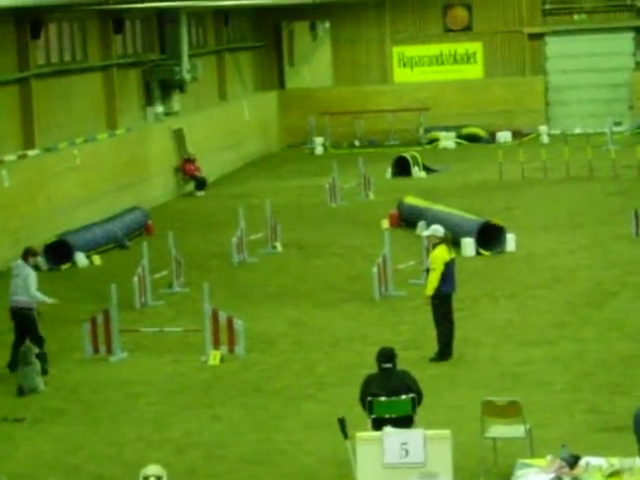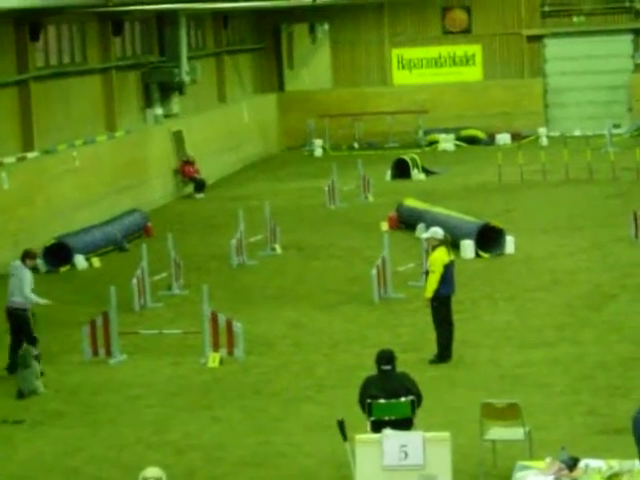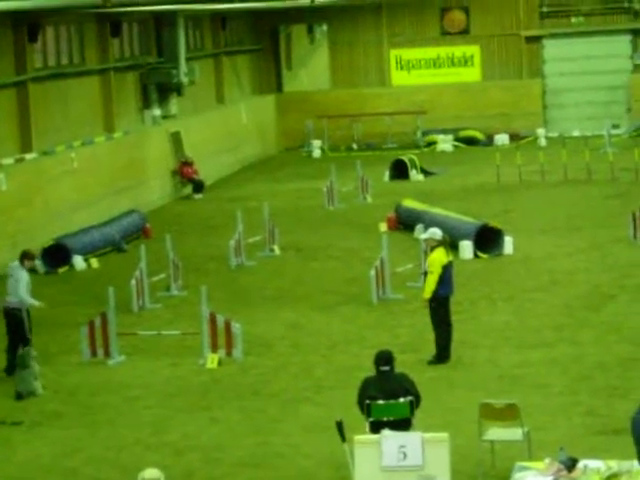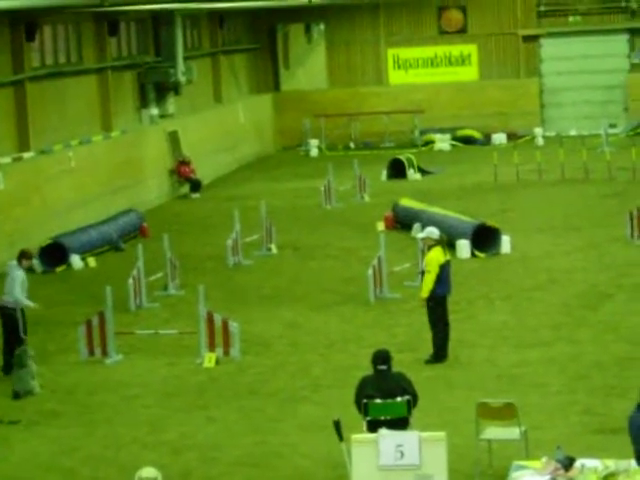
dt=0.1s
person 1, frame 1
left shoulder: (437, 254)
right shoulder: (447, 249)
left elbow: (435, 274)
left wrist: (429, 292)
left hip: (440, 291)
right hip: (448, 289)
left knee: (441, 322)
right knee: (447, 320)
left ankle: (443, 353)
right ankle: (447, 351)
person 1, frame 2
left shoulder: (437, 256)
right shoulder: (446, 251)
left elbow: (434, 277)
left wrist: (428, 294)
left hip: (439, 294)
right hip: (447, 292)
left knee: (440, 325)
right knee: (447, 323)
left ankle: (442, 355)
right ankle: (447, 353)
person 1, frame 3
left shoulder: (435, 256)
right shoulder: (445, 252)
left elbow: (432, 277)
left wrist: (426, 295)
left hip: (437, 294)
right hip: (445, 292)
left knee: (439, 325)
right knee: (445, 323)
left ankle: (441, 356)
right ankle: (445, 353)
person 1, frame 4
left shoulder: (432, 256)
right shoulder: (442, 251)
left elbow: (430, 277)
left wrist: (424, 294)
left hip: (435, 294)
right hip: (443, 292)
left knee: (436, 324)
right knee: (443, 323)
left ankle: (438, 355)
right ankle: (442, 353)
person 2, frame 1
left shoulder: (16, 270)
right shoulder: (29, 272)
left elbow: (12, 290)
right elbow: (32, 292)
left wrist: (12, 305)
right wrist: (46, 299)
left hip: (15, 307)
right hip: (26, 308)
left knee: (19, 337)
right knee: (37, 339)
left ankle: (13, 365)
right ankle: (42, 367)
person 2, frame 2
left shoulder: (15, 269)
right shoulder: (25, 273)
right elbow: (26, 293)
right wrist: (39, 300)
left hip: (11, 308)
right hip: (22, 309)
left knee: (15, 339)
right knee: (31, 339)
left ankle: (12, 367)
person 2, frame 3
left shoulder: (14, 270)
right shoulder: (22, 274)
right elbow: (22, 294)
right wrist: (34, 302)
left hip: (8, 308)
right hip: (18, 309)
left knee: (13, 340)
right knee: (26, 339)
left ankle: (11, 368)
person 2, frame 4
left shoulder: (13, 269)
right shoulder: (18, 273)
right elbow: (16, 293)
right wrist: (28, 303)
right hip: (14, 308)
right knee: (20, 339)
